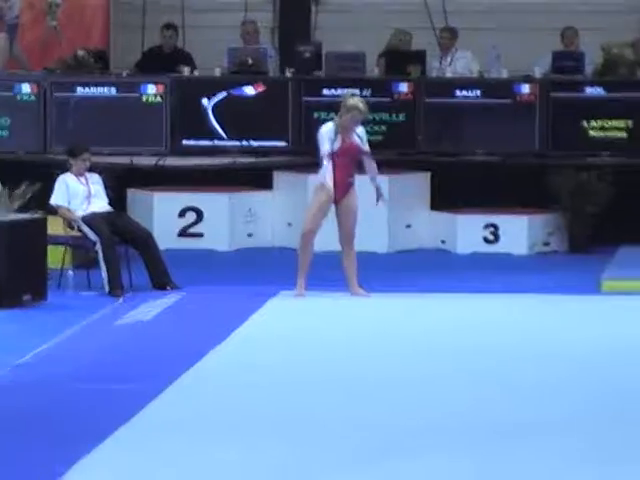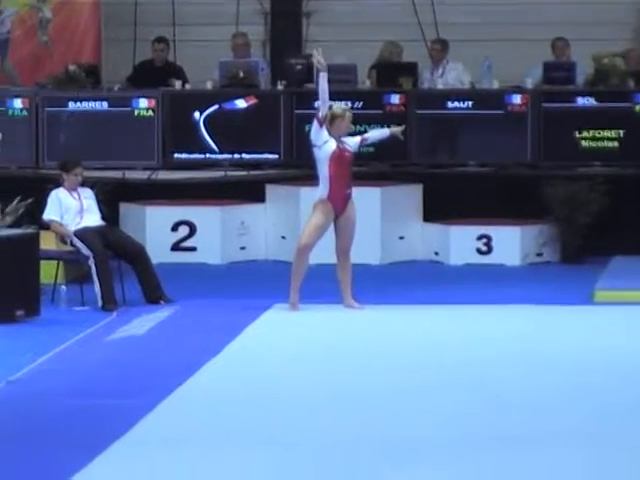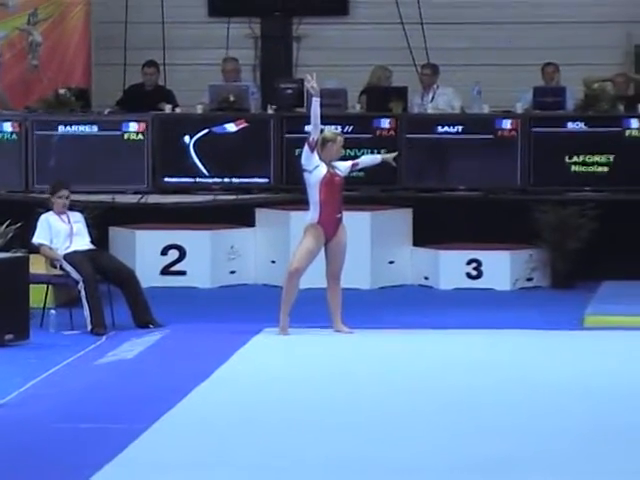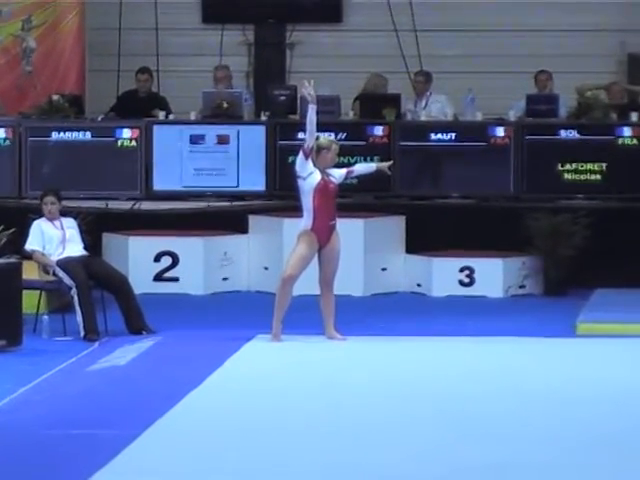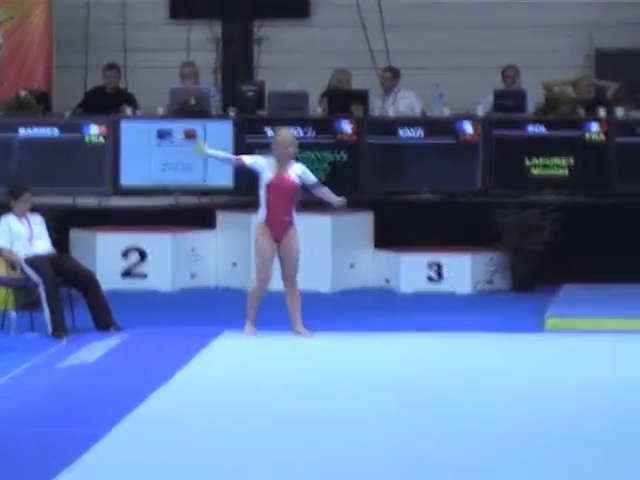
dt=1s
person 1, frame 1
left shoulder: (358, 131)
right shoulder: (327, 129)
left elbow: (367, 159)
right elbow: (326, 159)
left wrist: (376, 184)
right wrist: (329, 184)
left hip: (348, 190)
right hip: (327, 187)
left knee: (348, 240)
right knee: (308, 232)
left ankle: (354, 286)
right ankle: (301, 283)
person 1, frame 2
left shoulder: (348, 143)
right shoulder: (320, 137)
left elbow: (370, 136)
right elbow: (323, 104)
left wrist: (391, 131)
right wrist: (322, 72)
left hip: (346, 203)
right hip: (326, 203)
left knee: (344, 252)
right knee: (304, 245)
left ankle: (348, 298)
right ankle: (293, 296)
person 1, frame 3
left shoulder: (339, 167)
right shoulder: (311, 162)
left elbow: (361, 161)
right elbow: (315, 129)
left wrist: (383, 157)
right wrist: (316, 97)
left hip: (337, 228)
right hip: (317, 227)
left knee: (334, 277)
right knee: (294, 270)
left ankle: (337, 323)
right ankle: (283, 321)
person 1, frame 4
left shoulder: (333, 174)
right shoulder: (305, 168)
left elbow: (355, 169)
right elbow: (310, 136)
left wrist: (379, 166)
right wrist: (312, 104)
left hip: (331, 234)
right hip: (310, 234)
left knee: (327, 283)
right knee: (288, 276)
left ankle: (330, 329)
right ankle: (276, 327)
person 1, frame 5
left shoulder: (300, 170)
right shoulder: (263, 163)
left elbow: (317, 187)
right elbow: (237, 160)
left wrist: (334, 199)
right wrist: (209, 152)
left hip: (289, 230)
right hip: (266, 228)
left knee: (291, 279)
right knee: (263, 279)
left ankle: (298, 325)
right ankle: (249, 322)
person 2, frame 1
left shoulder: (95, 177)
right shoulder: (64, 180)
right elbow: (61, 209)
right wrist: (78, 220)
left hip: (108, 213)
right hip: (87, 216)
left knee: (144, 235)
right knee: (106, 238)
left ankle: (162, 280)
right ankle: (114, 286)
person 2, frame 2
left shoulder: (88, 192)
right shoulder: (57, 195)
right elbow: (54, 225)
right wrist: (71, 235)
left hip: (101, 228)
right hip: (80, 231)
left knee: (137, 249)
right knee: (99, 253)
left ankle: (155, 294)
right ankle: (107, 301)
person 2, frame 3
left shoulder: (78, 216)
right shoulder: (46, 219)
right elbow: (43, 249)
right wrist: (61, 259)
left hip: (91, 251)
right hip: (70, 255)
left knee: (127, 273)
right knee: (88, 277)
left ankle: (144, 318)
right ankle: (96, 324)
person 2, frame 4
left shoulder: (71, 222)
right shoulder: (38, 225)
right elbow: (36, 255)
left wrist: (86, 259)
right wrist: (53, 265)
left hip: (84, 257)
right hip: (63, 261)
left knee: (120, 280)
right knee: (81, 282)
left ankle: (137, 325)
right ankle: (89, 331)
person 2, frame 5
left shoulder: (37, 218)
left wrist: (56, 255)
right wrist: (20, 262)
left hip: (51, 254)
right hip: (29, 258)
left knee: (87, 276)
right knee: (49, 278)
left ankle: (105, 322)
right ankle: (57, 328)
